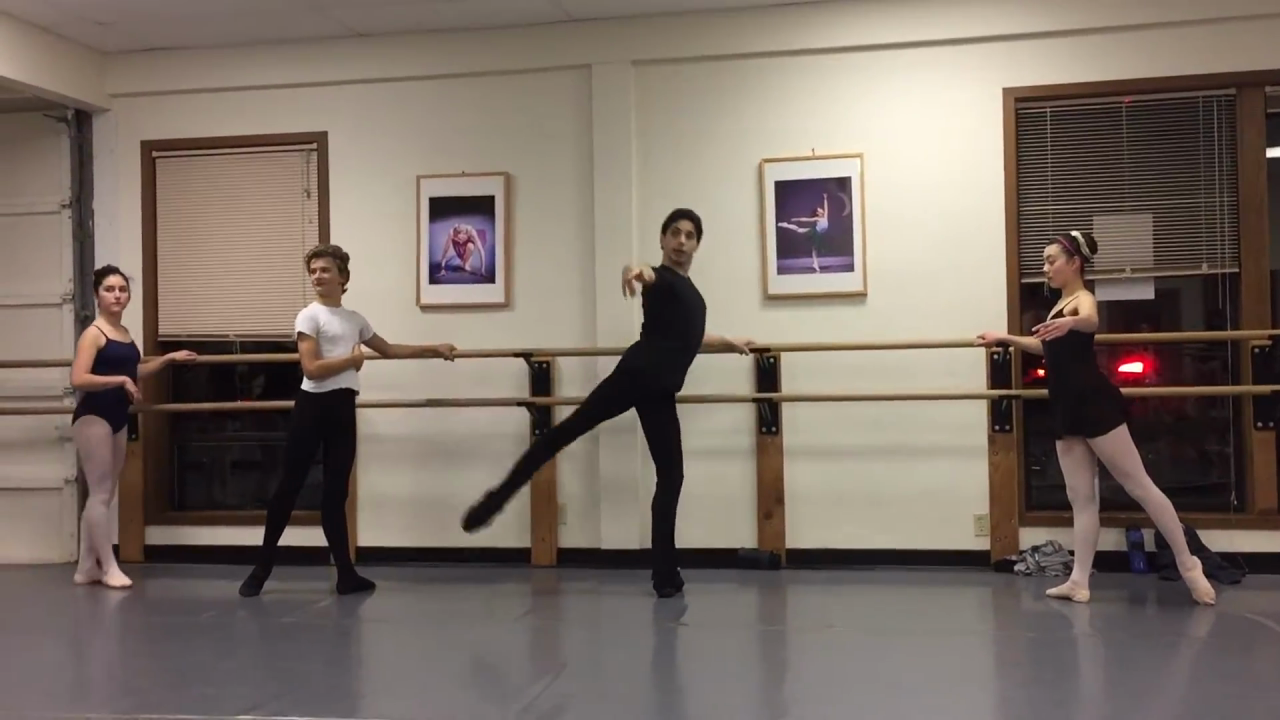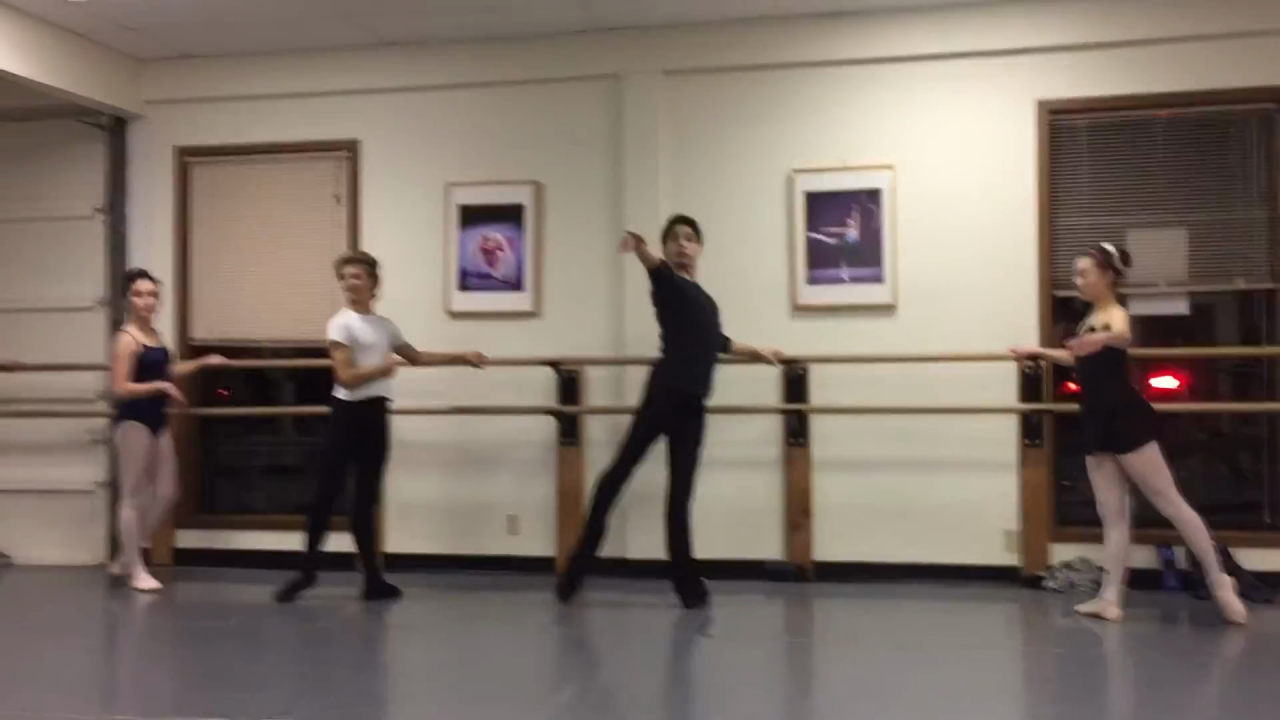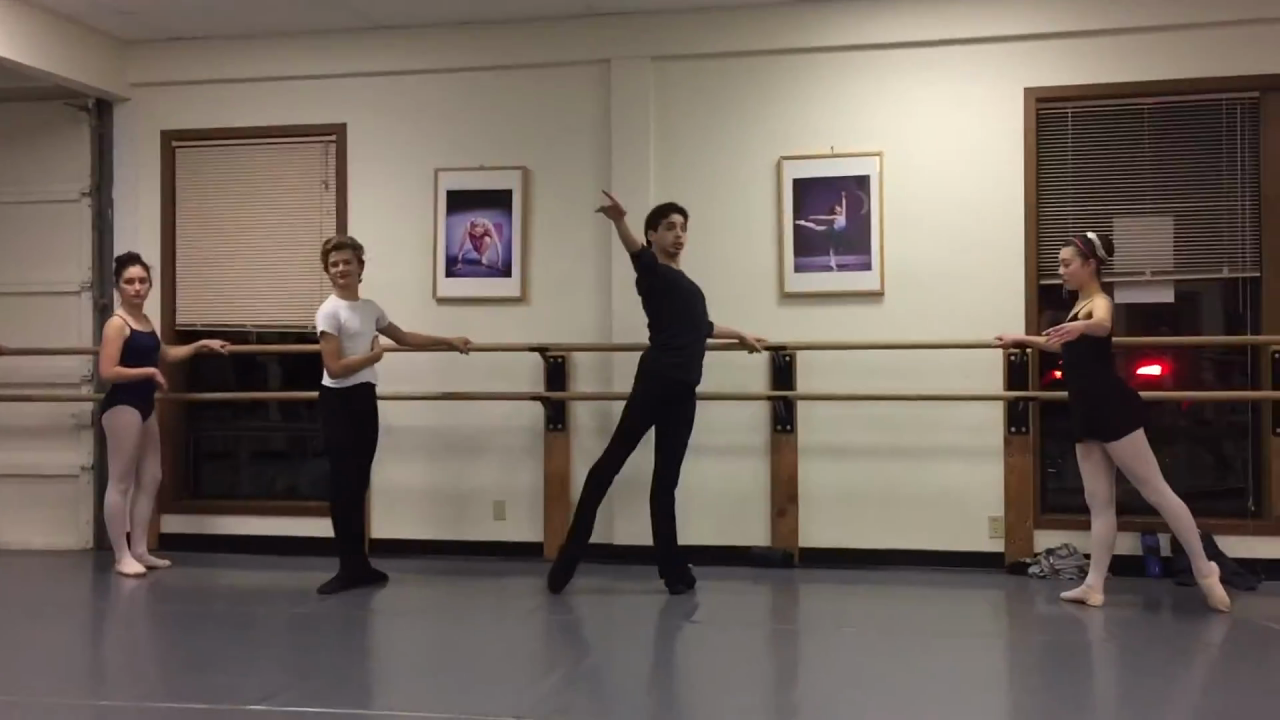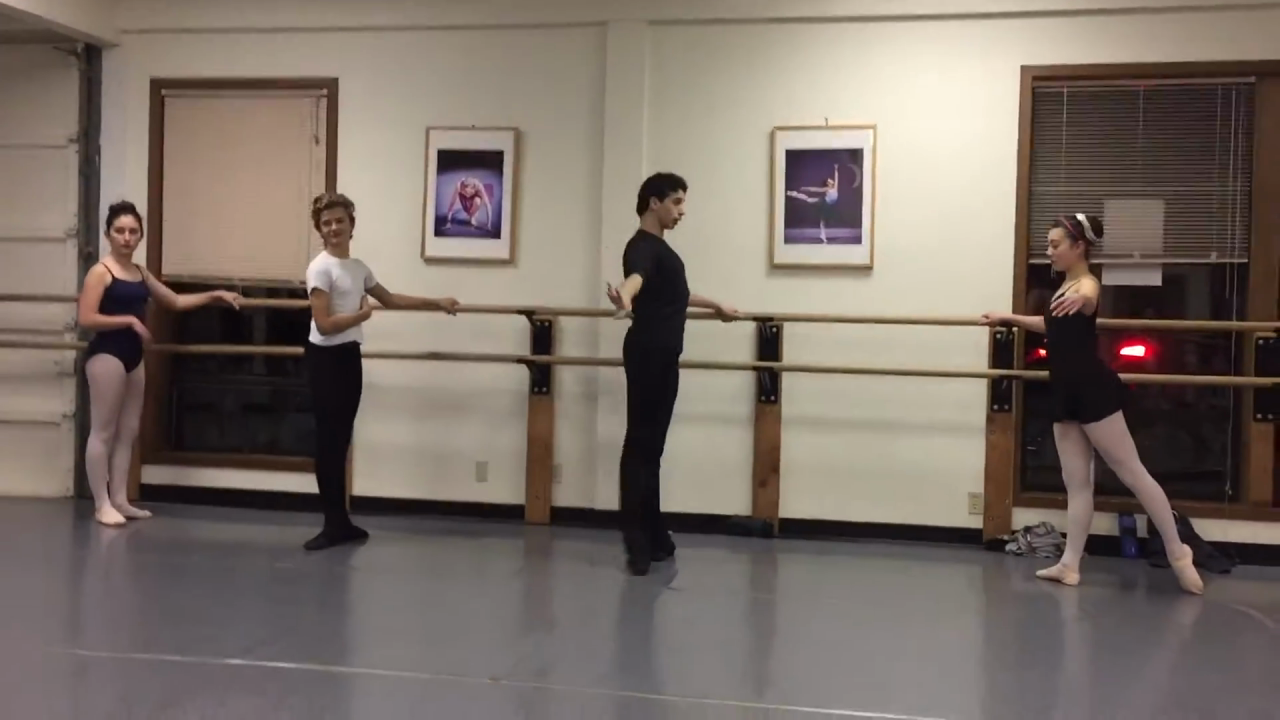
dt=0.3s
person 1, frame 1
left shoulder: (688, 291)
right shoulder: (662, 279)
left wrist: (729, 341)
right wrist: (639, 272)
left hip: (659, 393)
right hip: (637, 376)
left knee: (670, 477)
right knee: (566, 431)
left ankle: (664, 573)
right ankle: (498, 498)
person 1, frame 2
left shoulder: (700, 296)
right shoulder: (668, 283)
left elbow: (713, 340)
right elbow: (654, 265)
left wrist: (755, 351)
right wrist: (642, 250)
left hip: (691, 401)
right hip: (668, 391)
left knee: (681, 490)
right knee: (624, 465)
left ankle: (687, 583)
right ankle: (582, 558)
person 1, frame 3
left shoulder: (682, 281)
right shoulder: (652, 272)
right elbow: (637, 252)
left wrist: (737, 335)
right wrist: (621, 226)
left hip: (682, 389)
right hip: (657, 380)
left knee: (667, 477)
right knee: (615, 456)
left ankle: (671, 568)
right ankle: (571, 551)
person 1, frame 4
left shoulder: (659, 248)
right shoulder: (642, 247)
right elbow: (637, 273)
left wrist: (715, 304)
right wrist: (626, 291)
left hip: (664, 355)
right hip: (647, 353)
left knee: (652, 444)
right knee: (641, 438)
left ankle: (650, 535)
right ankle: (637, 536)
person 2, frame 1
left shoulder: (1083, 299)
right shoulder: (1060, 305)
left elbow: (1091, 321)
right elbow: (1046, 346)
left wrist: (1070, 322)
right wrist: (1003, 338)
left hip: (1095, 404)
right hip: (1068, 410)
left knee: (1139, 486)
right knee: (1080, 498)
left ankle: (1188, 564)
right ankle: (1079, 581)
person 2, frame 2
left shoulder: (1115, 314)
right shoulder: (1092, 317)
left elbow: (1124, 337)
right elbow: (1077, 358)
left wrist: (1104, 339)
right wrist: (1035, 352)
left hip: (1126, 420)
right hip: (1099, 424)
left knee: (1170, 503)
right knee: (1111, 516)
left ankle: (1219, 582)
right ankle: (1109, 599)
person 2, frame 3
left shoulder: (1099, 303)
right shoulder: (1079, 305)
left elbow: (1102, 326)
right elbow: (1066, 346)
left wrist: (1081, 327)
right wrist: (1022, 339)
left hip: (1112, 409)
right hip: (1087, 413)
left knee: (1156, 491)
right knee: (1099, 503)
left ankle: (1204, 570)
right ankle: (1094, 585)
person 2, frame 4
left shoulder: (1085, 284)
right shoulder: (1065, 286)
left elbow: (1090, 303)
right elbow: (1051, 325)
left wrist: (1080, 299)
right wrist: (1008, 317)
left hip: (1093, 391)
right hip: (1067, 394)
left knee: (1132, 473)
right knee: (1076, 483)
left ankle: (1177, 553)
right ankle: (1070, 564)
person 3, frame 1
left shoulder: (354, 318)
right shoulder: (309, 316)
left elbow: (389, 349)
right elbow: (312, 369)
left wrist: (433, 349)
right wrist: (351, 359)
left hip: (343, 407)
right hip: (313, 405)
left knee: (336, 493)
right knee: (290, 485)
left ankle: (346, 573)
right ankle: (263, 566)
person 3, frame 2
left shoulder: (385, 325)
right shoulder: (341, 324)
left elbow: (417, 357)
right elbow: (346, 377)
left wrist: (461, 357)
right wrist: (385, 368)
left hip: (374, 413)
right hip: (347, 412)
left knee: (367, 498)
right knee: (328, 492)
left ankle: (373, 579)
right ankle: (307, 571)
person 3, frame 3
left shoulder: (370, 308)
right shoulder: (329, 312)
left elbow: (404, 337)
right elbow: (335, 368)
left wrist: (449, 340)
right wrist: (373, 354)
left hip: (365, 398)
right hip: (338, 401)
left knee: (359, 484)
right knee: (343, 483)
left ankle: (359, 565)
right ankle: (349, 568)
person 3, frame 4
left shoulder: (359, 267)
right shoulder: (320, 268)
left elbow: (391, 300)
right elbow: (325, 324)
left wrist: (436, 302)
right wrist: (362, 313)
left hip: (350, 356)
right hip: (325, 358)
left knee: (341, 441)
right knee: (329, 440)
left ankle: (339, 522)
right ankle: (334, 524)
person 4, frame 1
left shoulder: (125, 333)
right shoulder: (93, 334)
right elbow: (78, 379)
left wrist: (169, 358)
right wrist: (120, 380)
left hip: (117, 418)
right hip: (93, 416)
left knee: (104, 495)
right knee: (100, 493)
left ankle: (87, 567)
right ankle: (108, 567)
person 4, frame 2
left shoulder: (154, 335)
right shoulder: (127, 340)
right elbow: (121, 389)
left wrist: (202, 363)
right wrist: (163, 387)
left hip: (156, 421)
right hip: (133, 422)
left knee: (166, 494)
right knee: (134, 498)
left ankle: (125, 559)
right ankle: (136, 571)
person 4, frame 3
left shoulder: (145, 321)
right shoulder: (116, 324)
left elbow: (163, 356)
right elbow: (107, 372)
left wrist: (201, 345)
right wrist: (150, 372)
left hip: (144, 406)
right hip: (122, 406)
left knee: (151, 480)
right knee: (121, 483)
left ankle: (139, 550)
right ankle: (122, 556)
person 4, frame 4
left shoulder: (140, 273)
right shoulder: (100, 272)
left elbow: (176, 302)
right elbow: (86, 319)
left wrist: (214, 296)
right wrist: (129, 320)
left hip: (133, 356)
right hip: (107, 355)
left knee: (129, 431)
right knee: (103, 431)
left ankle: (120, 500)
right ankle: (102, 505)
